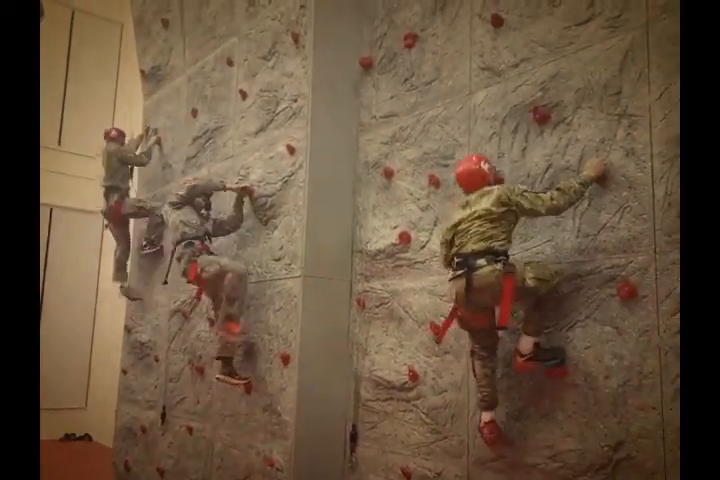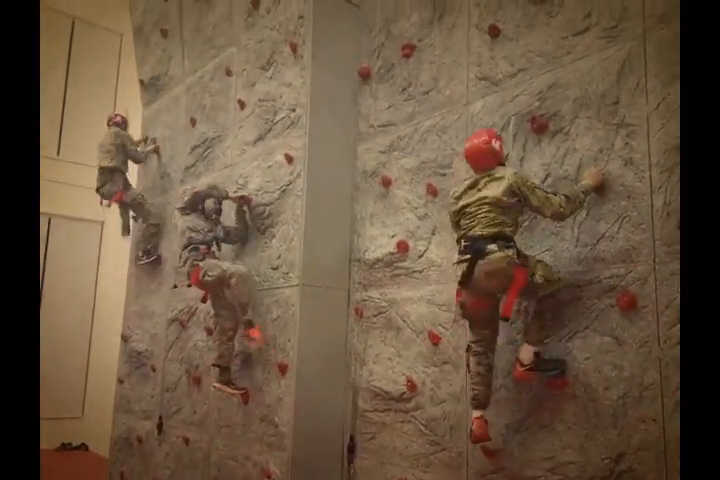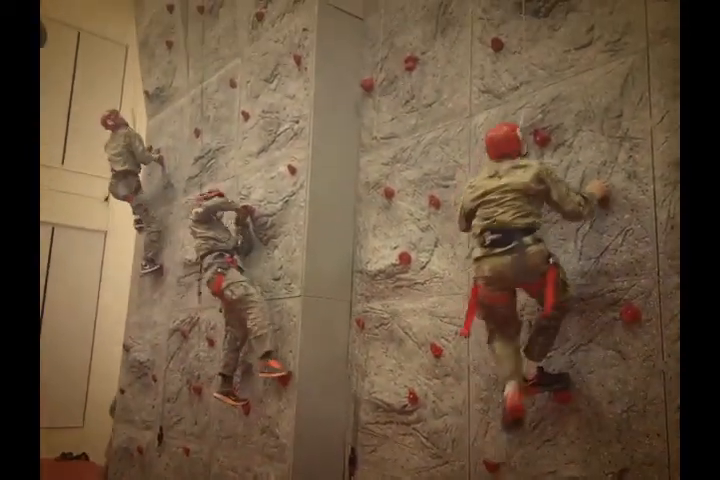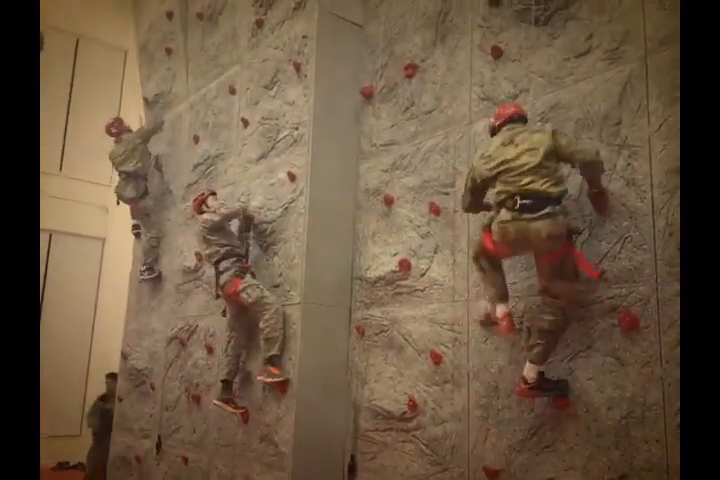
dt=0.3s
person 1, frame 1
left shoulder: (455, 215)
right shoulder: (503, 193)
left elbow: (446, 257)
right elbow: (552, 203)
right wrist: (586, 177)
left hip: (463, 286)
right hip: (491, 275)
left knee: (482, 350)
right knee: (547, 280)
left ankle: (488, 421)
right ankle: (526, 351)
person 1, frame 2
left shoulder: (459, 194)
right shoulder: (512, 179)
right elbow: (558, 209)
right wrist: (587, 184)
left hip: (469, 270)
right hip: (499, 261)
left knee: (480, 343)
right knee: (549, 285)
left ankle: (478, 418)
right ankle: (526, 359)
person 1, frame 3
left shoulder: (476, 184)
right shoulder: (535, 171)
left elbow: (464, 222)
right elbow: (573, 208)
right wrist: (594, 193)
left hip: (487, 262)
right hip: (526, 255)
left knee: (501, 331)
right knee: (553, 309)
left ankle: (513, 392)
right ankle: (530, 374)
person 1, frame 4
left shoulder: (487, 155)
right shoulder: (546, 136)
left elbow: (468, 204)
right elbow: (588, 160)
right wrist: (596, 189)
left hip: (510, 225)
right hip: (550, 223)
left knee: (482, 251)
right knee: (555, 301)
left ankle: (501, 312)
right ankle: (531, 376)
person 2, frame 1
left shoulder: (206, 220)
right shoulder: (175, 205)
left elbow: (233, 224)
right elbow: (197, 186)
left wrist: (239, 199)
right wrist: (227, 187)
left hip: (203, 262)
right hip: (193, 258)
left knee: (223, 310)
right knee: (237, 270)
left ankle: (227, 367)
right ankle: (229, 319)
person 2, frame 2
left shoulder: (216, 226)
right shoulder: (186, 211)
left elbow: (240, 236)
right elbow: (202, 192)
left wrist: (240, 209)
right wrist: (228, 196)
left hip: (208, 265)
right hip: (198, 262)
left knee: (227, 319)
right knee: (242, 273)
left ankle: (223, 376)
right ankle: (248, 323)
person 2, frame 3
left shoulder: (221, 228)
right shoulder: (198, 217)
left elbow: (244, 249)
right elbow: (211, 204)
left wrist: (243, 221)
right wrist: (236, 206)
left hip: (224, 272)
right hip: (220, 270)
left knee: (237, 330)
right knee: (255, 302)
left ankle: (225, 386)
right ankle: (266, 359)
person 2, frame 4
left shoulder: (221, 230)
right shoulder: (207, 221)
left elbow: (242, 251)
right elbow: (227, 213)
left wrist: (244, 227)
right wrist: (242, 212)
left hip: (231, 279)
right hip: (234, 275)
left knee: (237, 336)
right knee: (271, 307)
left ankle: (225, 393)
right ankle: (271, 365)
person 3, frame 1
left shoulder: (109, 151)
right shoulder: (114, 148)
left elbow: (128, 149)
right elbow: (140, 160)
left wrist: (141, 138)
right wrist: (152, 142)
left hip: (111, 204)
right hip: (117, 201)
left knee: (122, 247)
right knee: (156, 209)
left ankle: (123, 285)
right ankle: (150, 242)
person 3, frame 2
left shoulder: (105, 139)
right shoulder: (119, 133)
right elbow: (138, 158)
left wrist: (137, 144)
right wrist: (149, 149)
left hip: (103, 184)
right hip: (116, 183)
left knee: (124, 206)
right knee: (152, 219)
left ankle: (126, 230)
right ankle: (145, 253)
person 3, frame 3
left shoulder: (109, 143)
right shoulder: (129, 134)
right elbow: (144, 158)
left wrist: (147, 154)
right wrist: (156, 157)
left hip: (115, 185)
right hip: (128, 183)
right knee: (152, 225)
left ankle: (138, 218)
right ankle: (148, 262)
person 3, frame 4
left shoulder: (114, 151)
right shoulder: (136, 137)
right elbow: (157, 124)
left wrist: (150, 160)
left hip: (122, 188)
right hip: (136, 187)
right knee: (151, 230)
left ankle: (136, 223)
right ankle: (147, 268)
